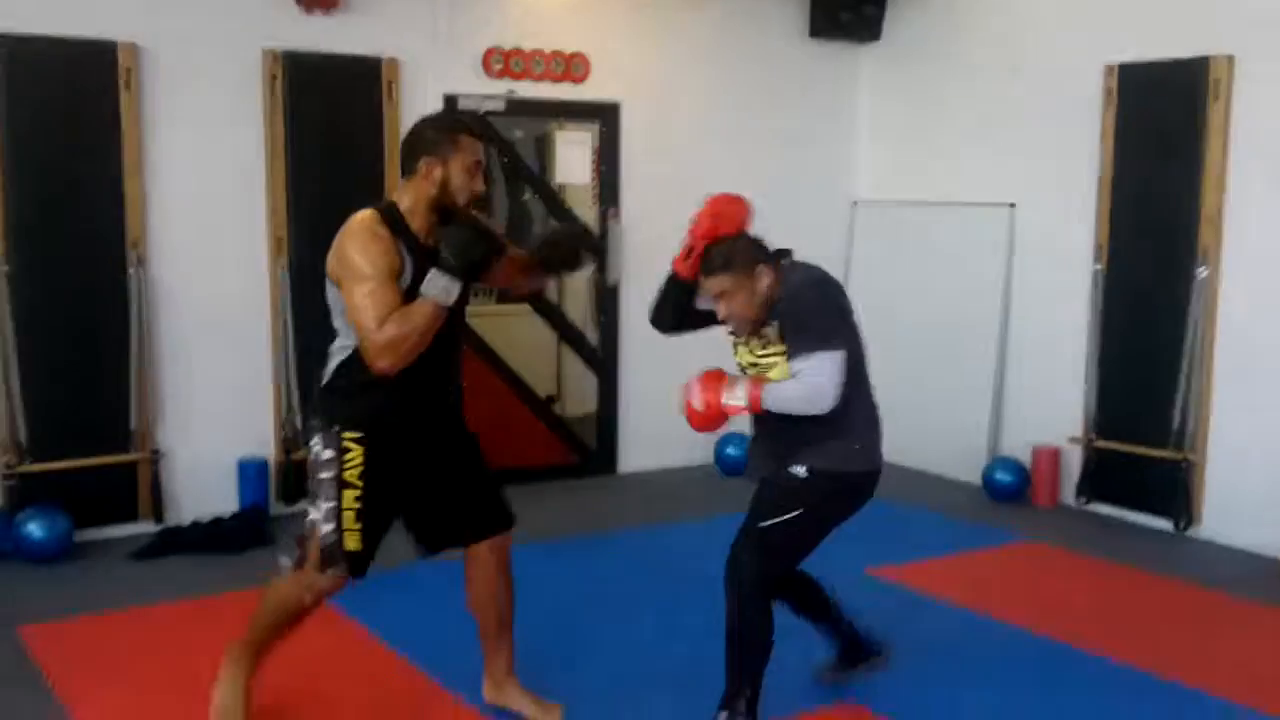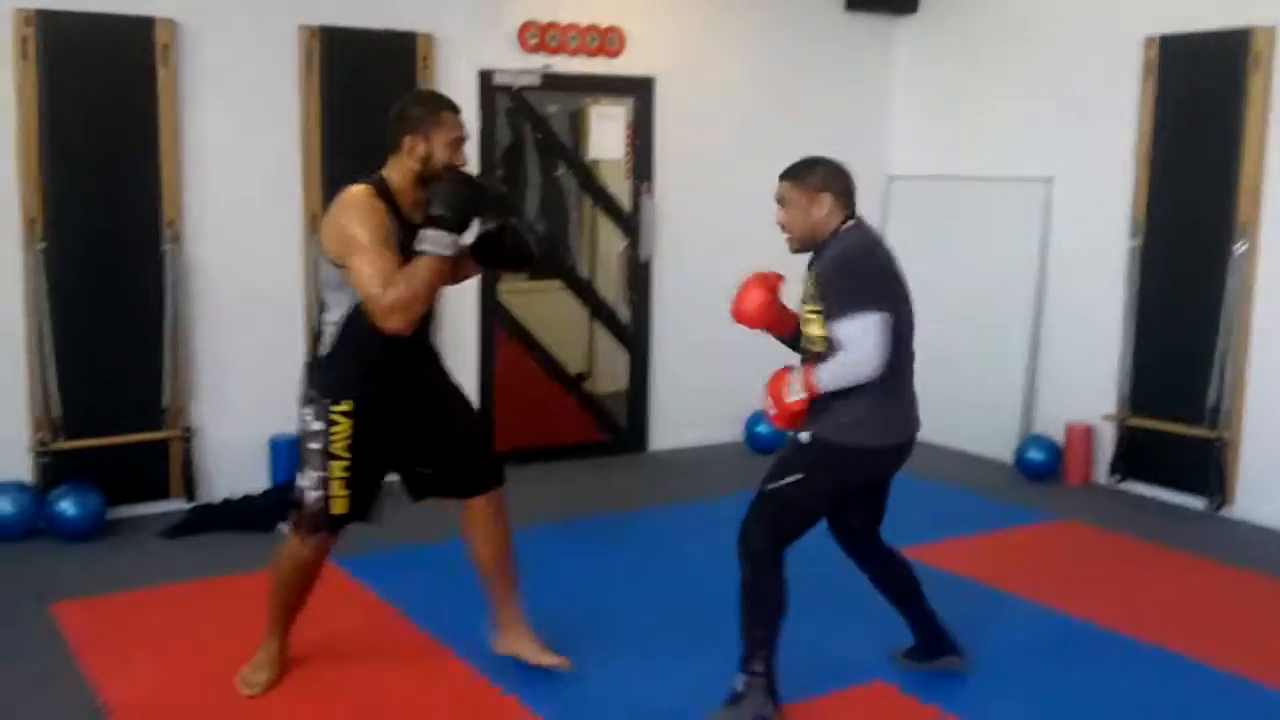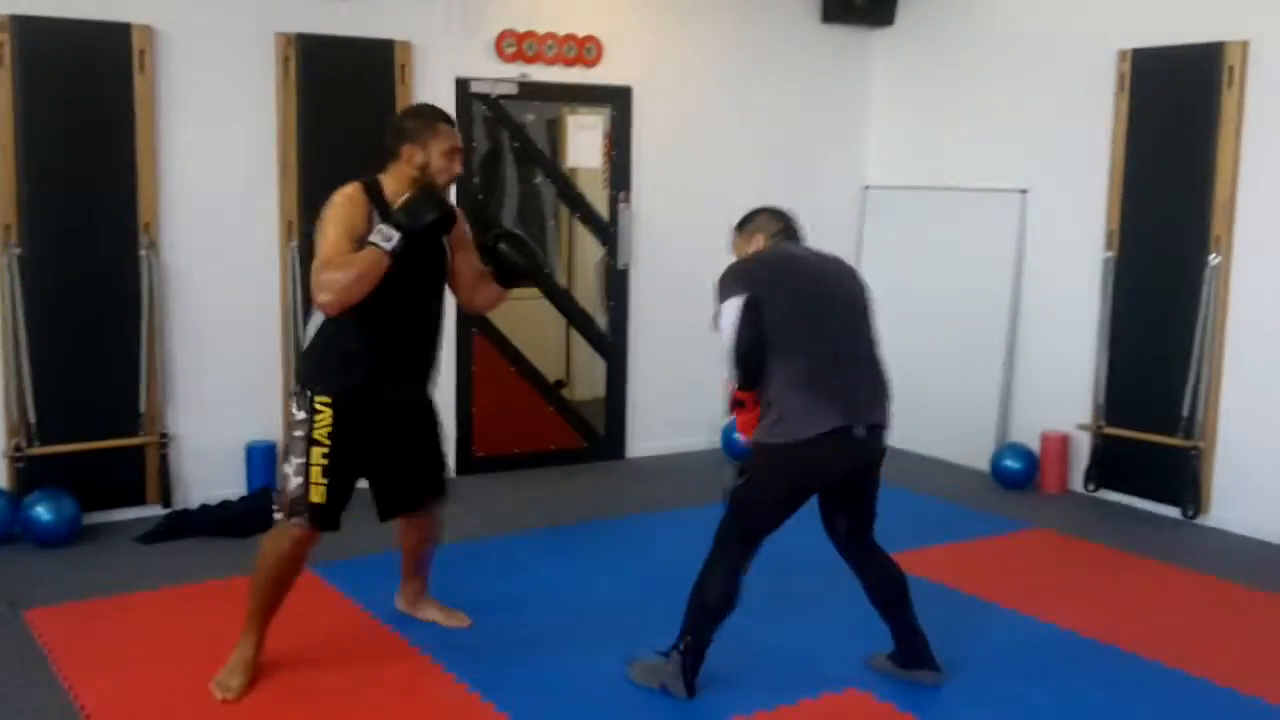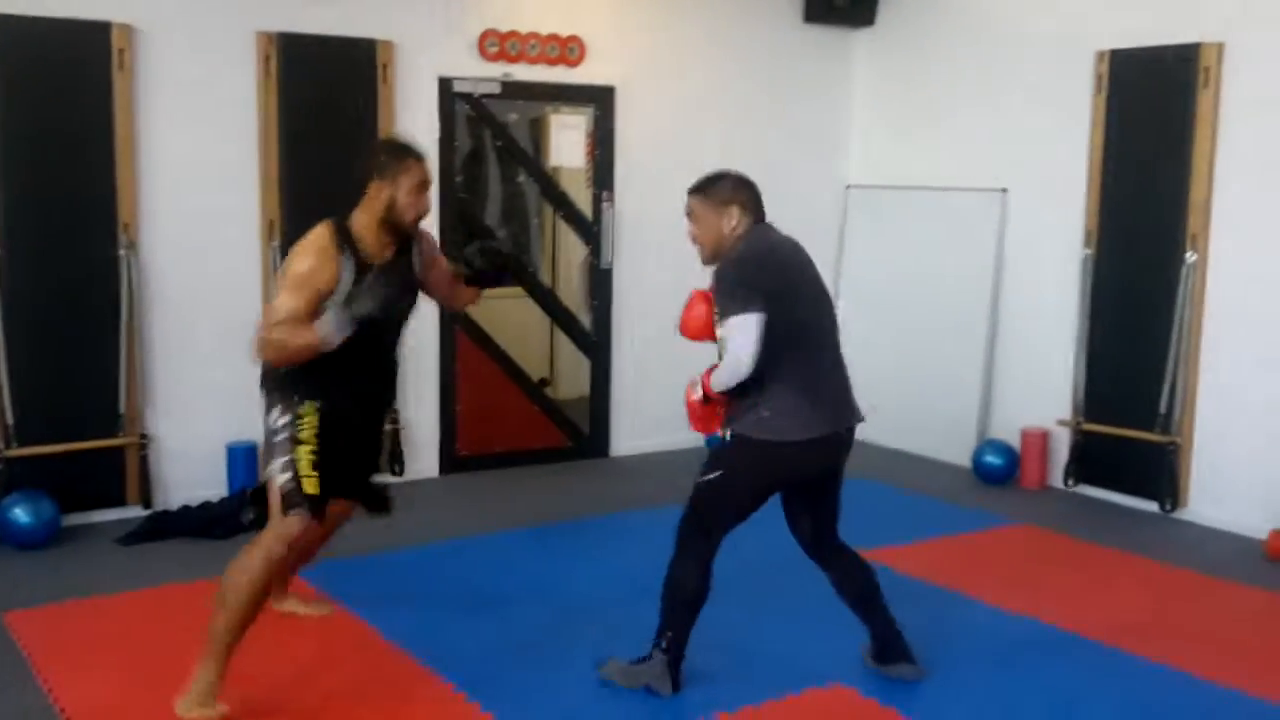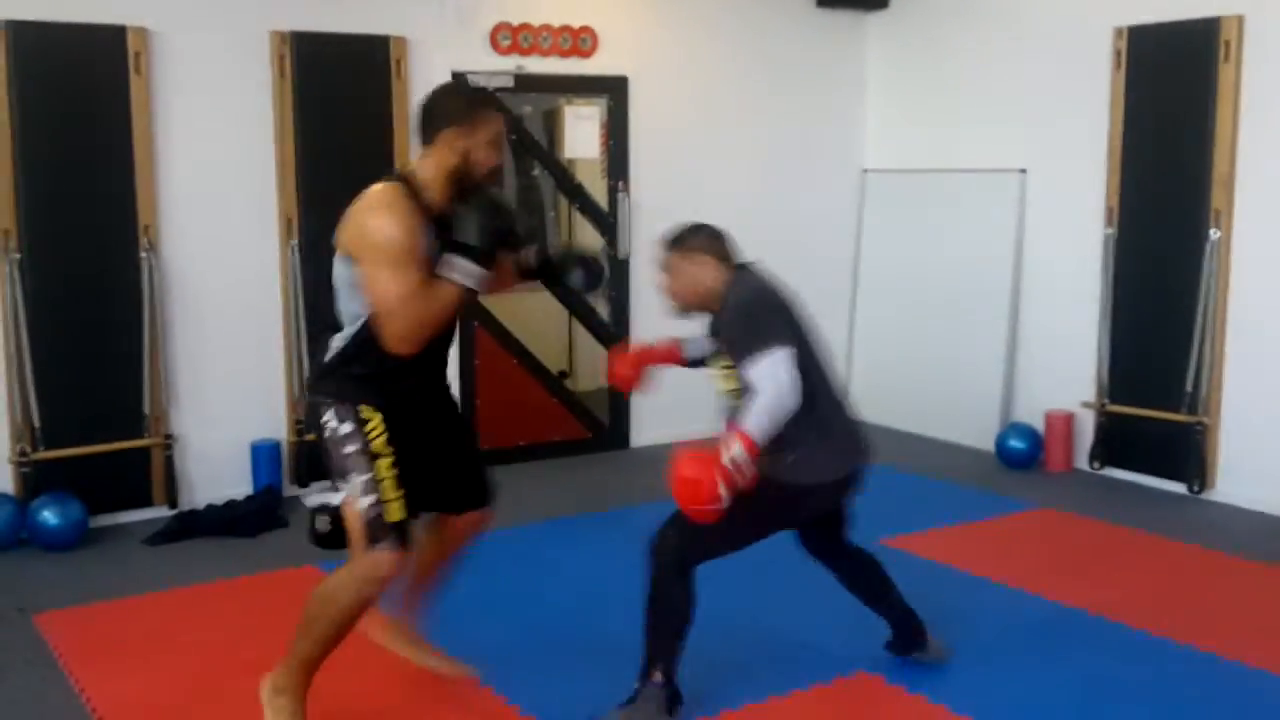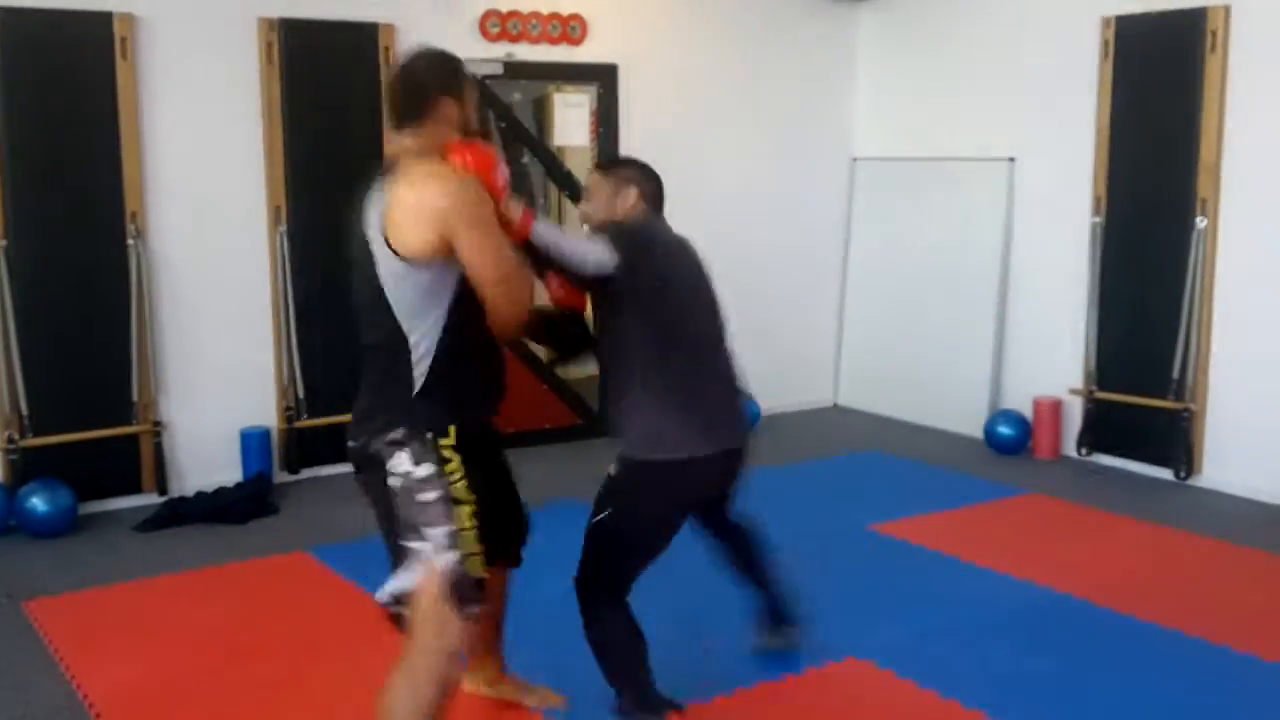
dt=0.3s
person 1, frame 1
left shoulder: (454, 230)
right shoulder: (366, 240)
left elbow: (504, 272)
right elbow: (387, 353)
left wrist: (547, 255)
right wrist: (451, 274)
left hip: (433, 417)
right hip: (360, 430)
left knee: (490, 540)
right knee: (325, 573)
right ankle: (239, 666)
person 1, frame 2
left shoulder: (437, 199)
right shoulder: (360, 211)
right elbow: (395, 312)
left wrist: (494, 248)
right wrist: (443, 233)
left hip: (417, 379)
right hip: (348, 392)
left knee: (485, 488)
right knee: (315, 530)
left ankle: (510, 628)
right ankle: (275, 642)
person 1, frame 3
left shoulder: (445, 219)
right shoulder: (352, 205)
left elbow: (475, 297)
right elbow: (330, 292)
left wrist: (505, 271)
right wrist: (397, 231)
left hip: (404, 388)
right hip: (336, 390)
left knee: (421, 505)
right knee: (299, 525)
left ankle: (413, 594)
right ankle: (249, 645)
person 1, frame 4
left shoulder: (415, 248)
right shoulder: (325, 249)
left elbow: (451, 287)
right elbow: (272, 345)
left wrist: (477, 281)
right wrist: (351, 316)
left hip: (361, 403)
right hip: (307, 402)
left knee: (336, 505)
right knee: (291, 528)
left ankle: (275, 586)
person 1, frame 5
left shoulder: (454, 204)
right shoulder: (390, 214)
left elbow: (494, 277)
right elbow: (403, 335)
right wrist: (468, 263)
left hip: (419, 389)
right hip: (364, 397)
left knee: (466, 514)
right knee: (383, 558)
left ankle: (399, 620)
person 1, frame 6
left shoulder: (396, 192)
right shoulder: (443, 190)
right elbow: (509, 306)
left hip: (439, 425)
right hip: (417, 438)
left knee: (498, 550)
right knee: (441, 631)
person 2, frame 1
left shoulder: (810, 294)
right shoulder: (750, 291)
left elbow: (820, 393)
right elbow: (665, 318)
left wrist: (739, 393)
right wrist: (695, 251)
left hip: (835, 466)
right hip: (795, 462)
left knee: (747, 574)
right knee: (769, 571)
right ankle: (856, 647)
person 2, frame 2
left shoulder: (849, 259)
right shoulder: (831, 255)
left elbow: (865, 360)
right elbow: (821, 344)
left wrist: (800, 385)
right wrist: (779, 322)
left hip: (848, 435)
right hip: (885, 432)
left knee: (760, 537)
right knee: (857, 537)
right ankle: (937, 645)
person 2, frame 3
left shoulder: (746, 275)
right shoulder: (843, 273)
left elbow: (739, 344)
left wrist: (746, 392)
left hip: (798, 434)
right hip: (863, 428)
left knee: (733, 544)
right knee: (856, 541)
left ankle: (680, 666)
right ankle: (915, 655)
person 2, frame 4
left shoulder: (740, 264)
right shoulder: (784, 253)
left elbow: (742, 361)
left wrist: (707, 385)
right wrist: (720, 322)
left hip: (773, 433)
right hip: (831, 428)
left knee: (698, 537)
right knee: (820, 539)
left ankle: (661, 665)
right ankle: (892, 649)
person 2, frame 5
left shoulder: (744, 306)
right shoulder: (747, 294)
left elbow: (780, 394)
right elbow: (719, 346)
left wrist: (731, 459)
right wrist: (659, 353)
left hip: (795, 471)
right hip: (836, 462)
left knee: (672, 550)
right knee: (831, 547)
right ankle: (914, 639)
person 2, frame 6
left shoulder: (635, 239)
right shoulder: (664, 251)
left elbow: (576, 255)
left wrist: (507, 213)
left hip: (662, 455)
right hip: (722, 440)
left knee: (599, 586)
right knee: (717, 521)
right ankle: (778, 618)
